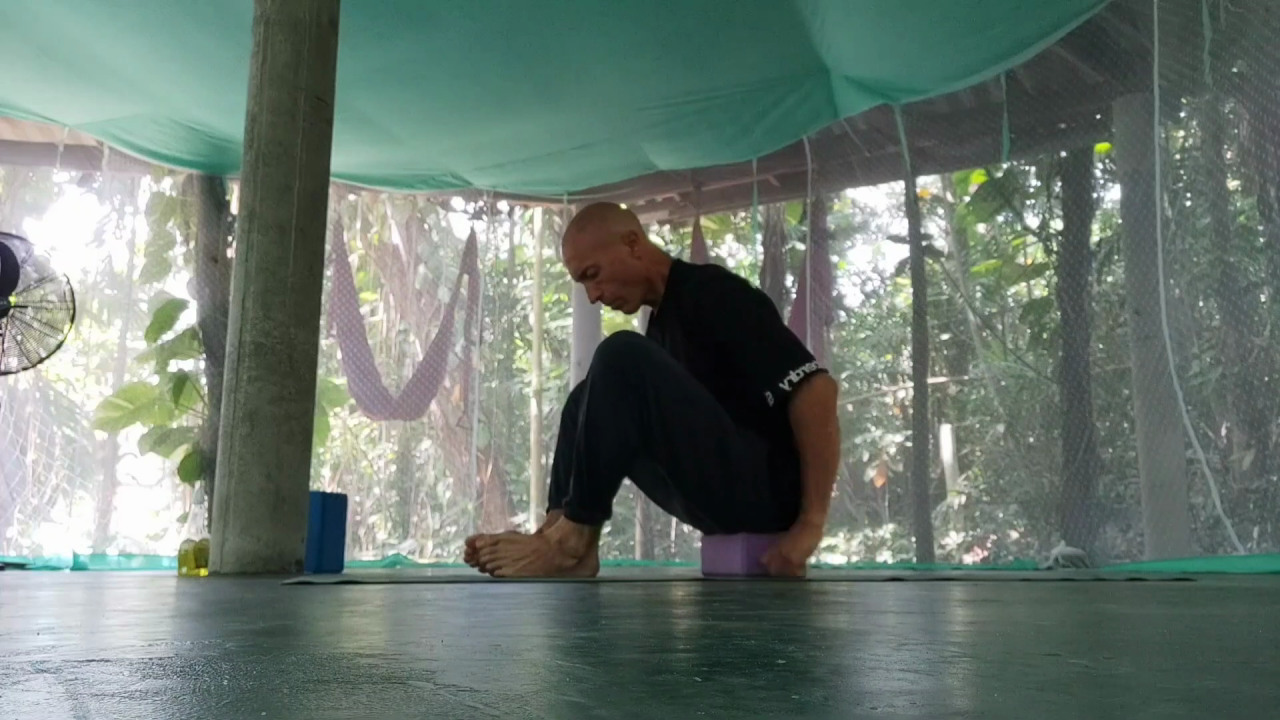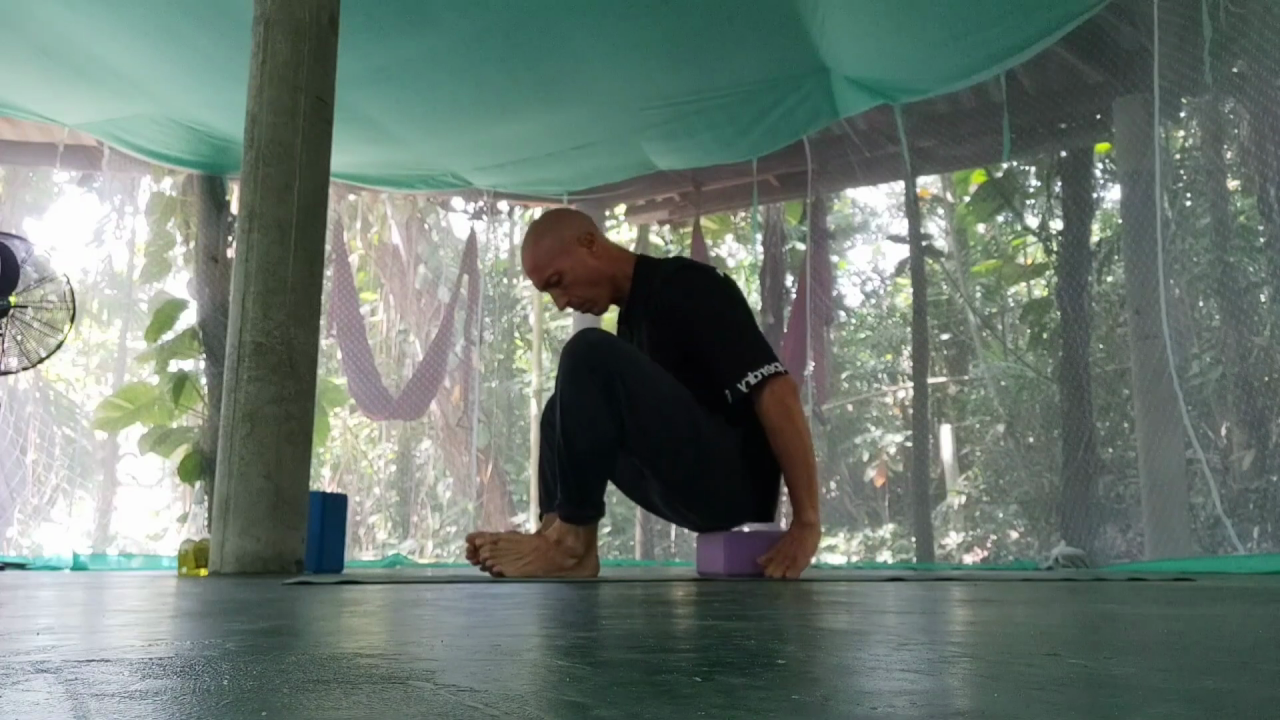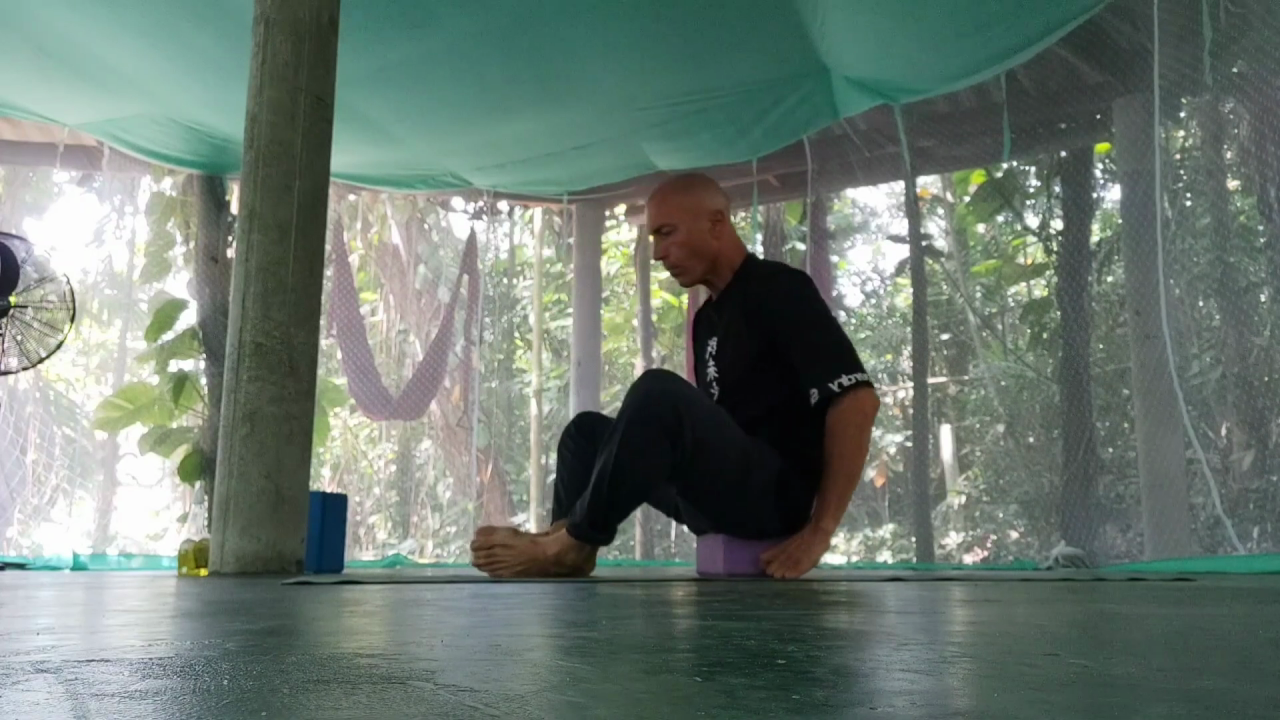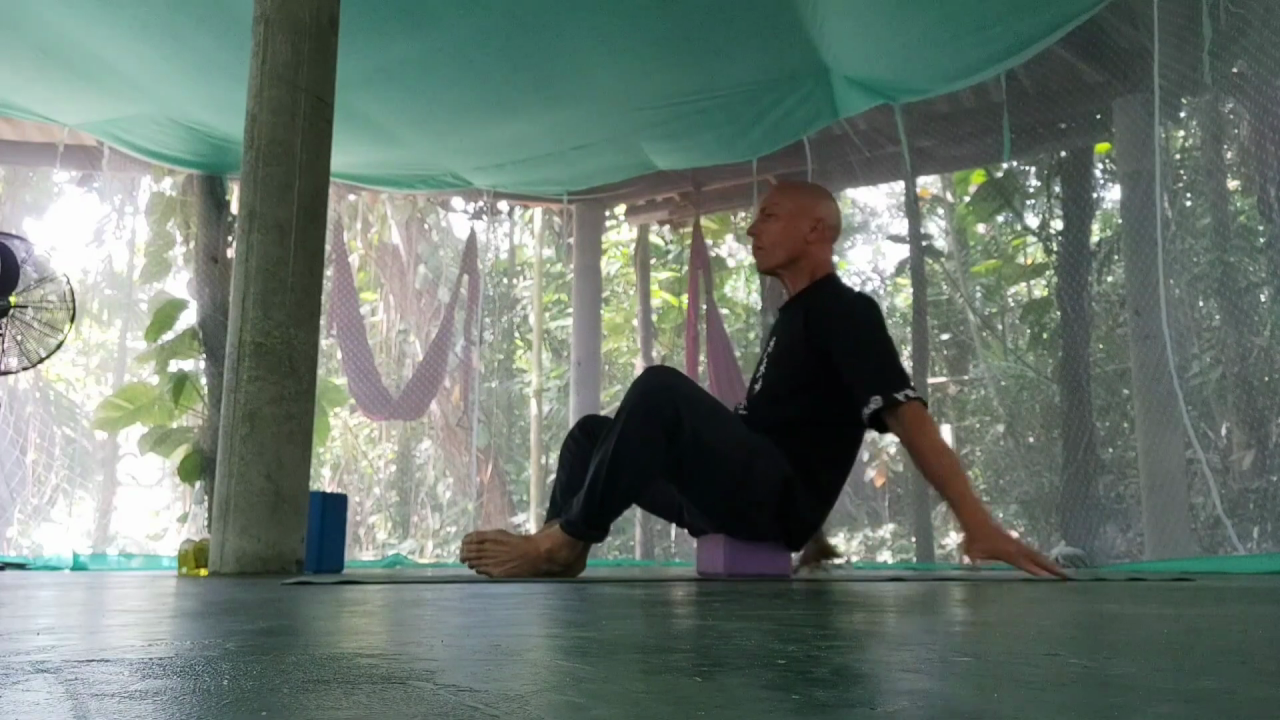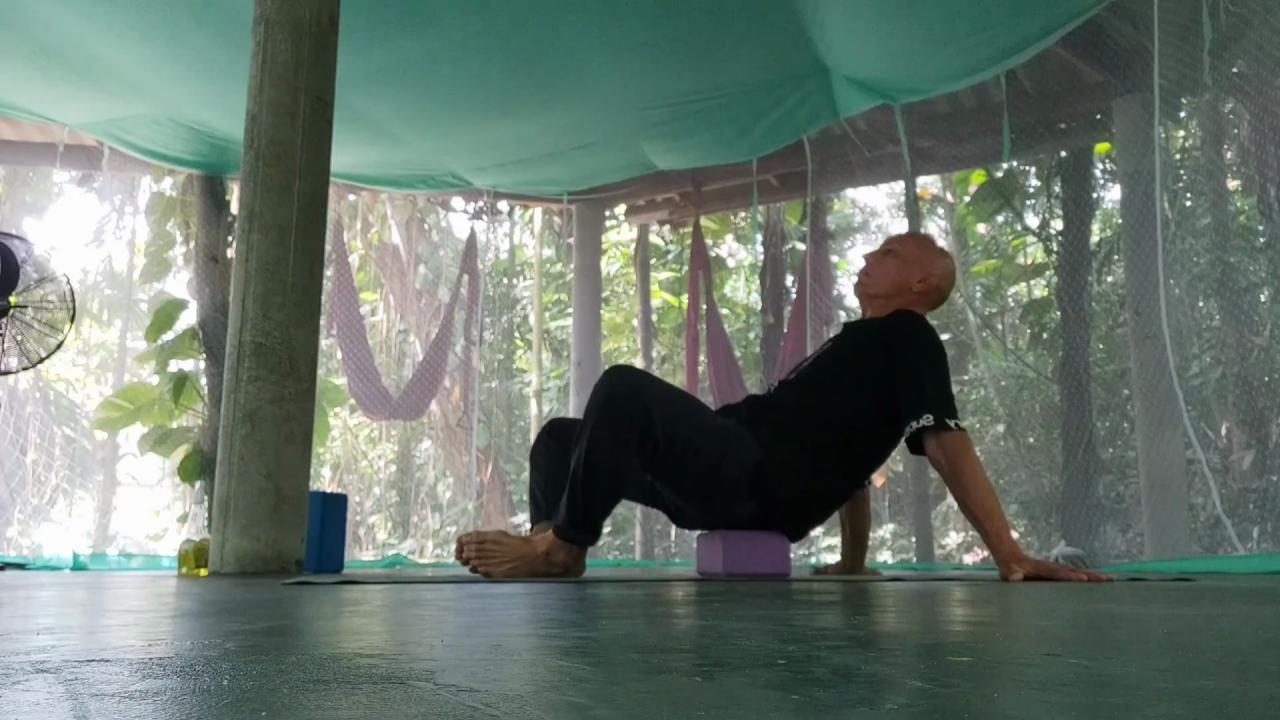
dt=1s
person 1, frame 1
left shoulder: (714, 296)
right shoulder: (662, 323)
left elbow: (814, 388)
left wrist: (811, 520)
left hip: (759, 490)
right hip: (709, 492)
left knee: (621, 358)
right knee: (592, 397)
left ankle: (573, 537)
right ankle: (561, 530)
person 1, frame 2
left shoulder: (684, 287)
right shoulder: (632, 319)
left elbow: (776, 389)
left wrist: (806, 523)
left hip: (734, 481)
right hip: (693, 488)
left knee: (589, 356)
right knee: (567, 409)
left ankle: (572, 538)
right ankle: (557, 530)
person 1, frame 3
left shoulder: (781, 291)
right shoulder: (707, 318)
left elbow: (856, 398)
left wrist: (819, 531)
left hip: (773, 494)
right hip: (721, 495)
left knee: (658, 393)
right knee: (587, 429)
left ankle: (574, 545)
right ankle: (562, 538)
person 1, frame 4
left shoulder: (846, 310)
right shoulder: (792, 318)
left elbow: (906, 414)
left wrist: (980, 524)
right wrist: (813, 535)
left hip: (775, 498)
right hip: (741, 497)
left knee: (660, 386)
right knee: (594, 429)
left ankle: (565, 541)
right ankle: (559, 546)
person 1, frame 5
left shoulder: (909, 338)
right shoulder: (860, 341)
left elbow: (947, 445)
right elbow: (847, 450)
left wrist: (1009, 555)
right wrist: (853, 561)
left hip: (760, 483)
right hip: (730, 478)
left knee: (623, 389)
right knee: (560, 439)
left ankle: (560, 545)
right ankle: (550, 563)
